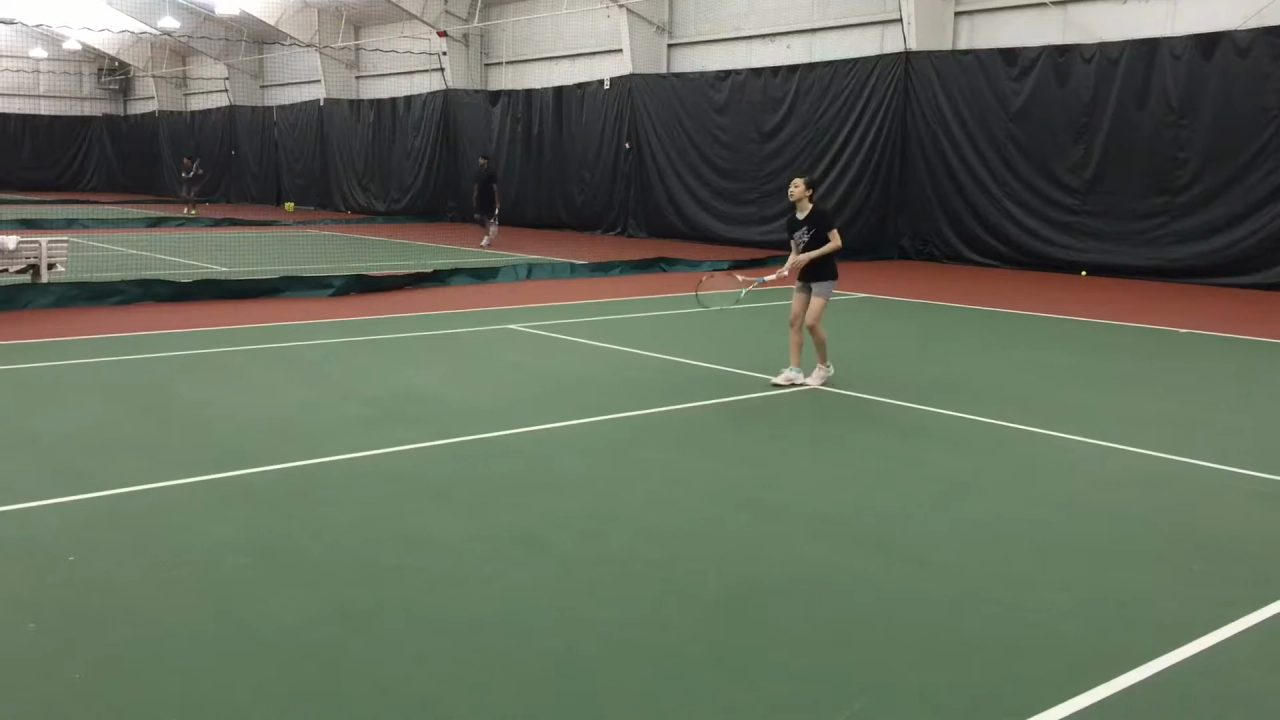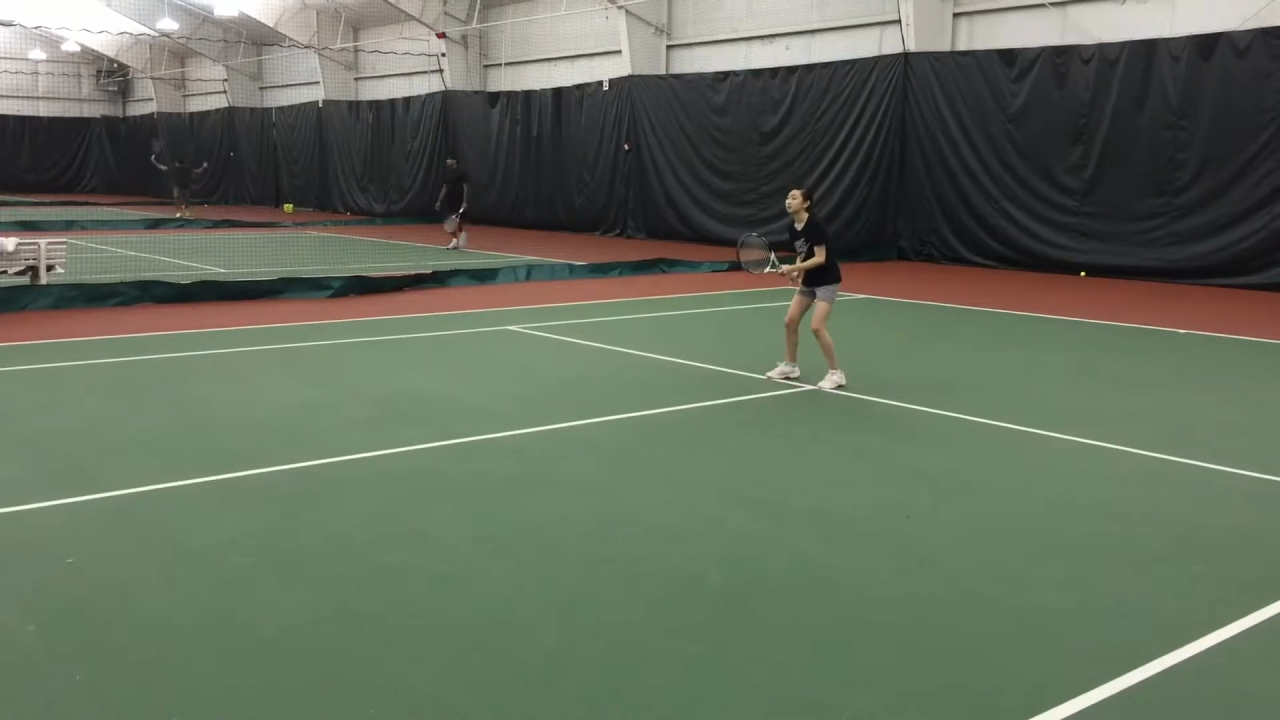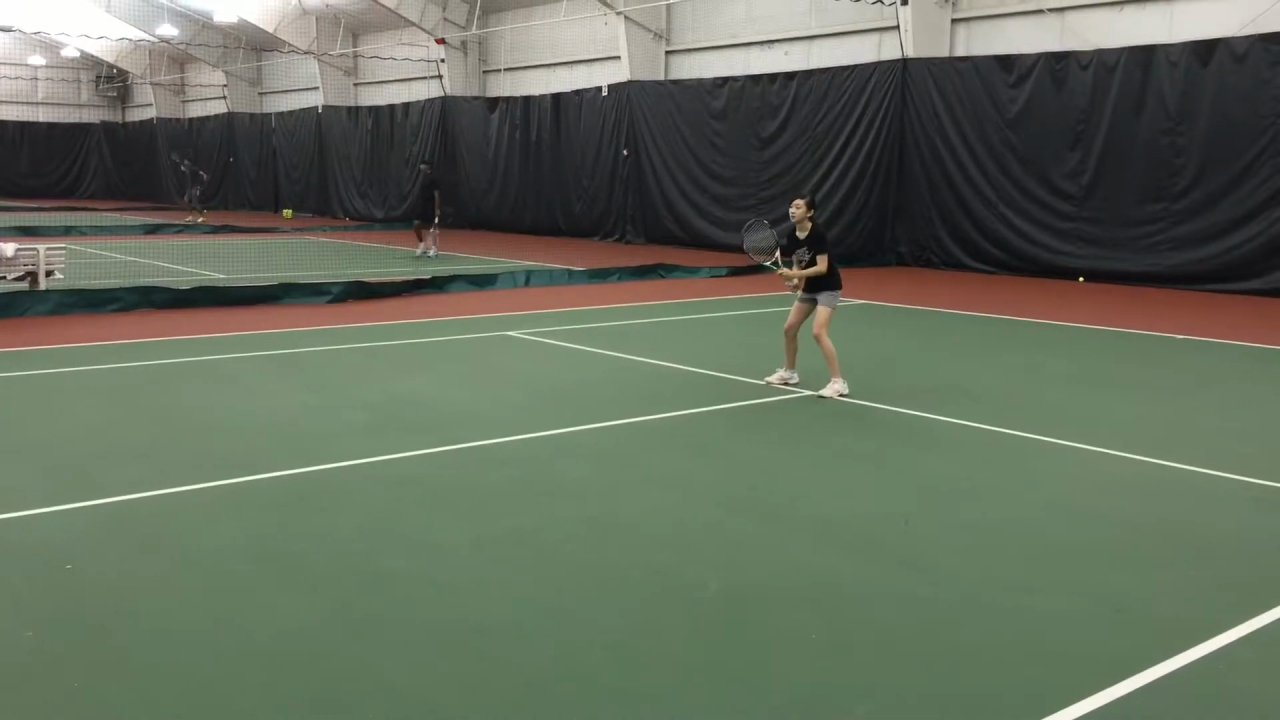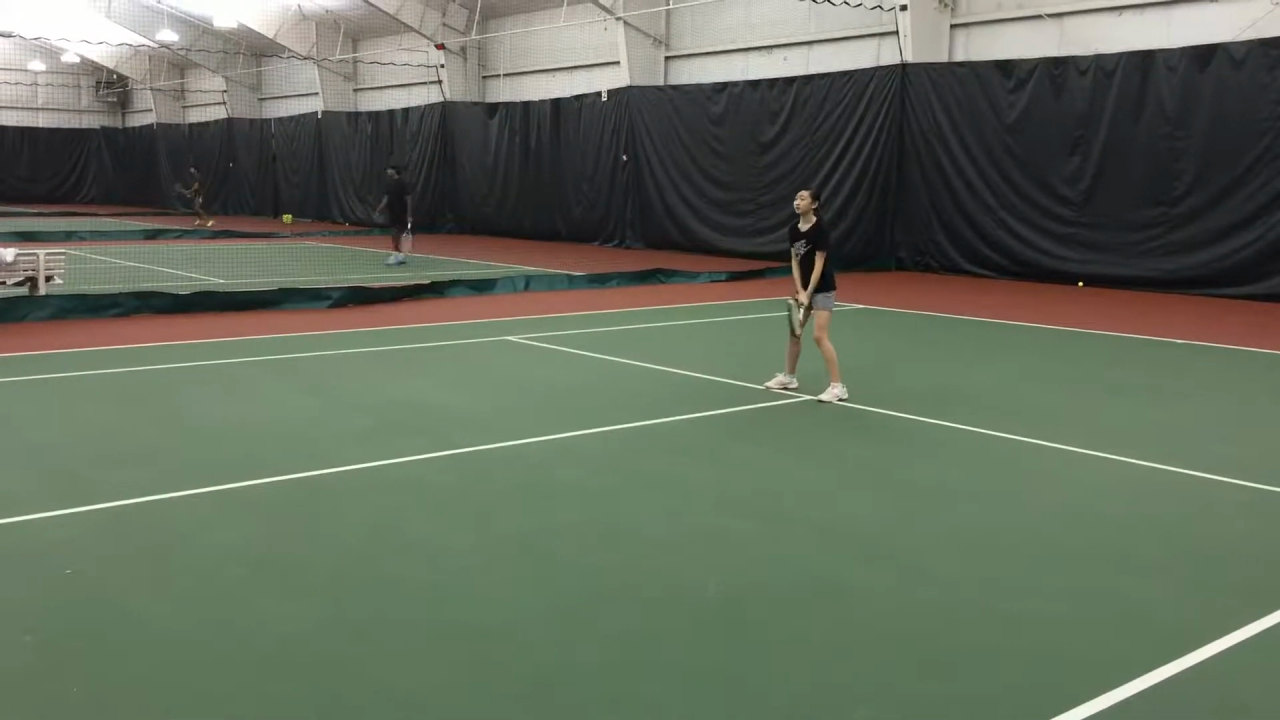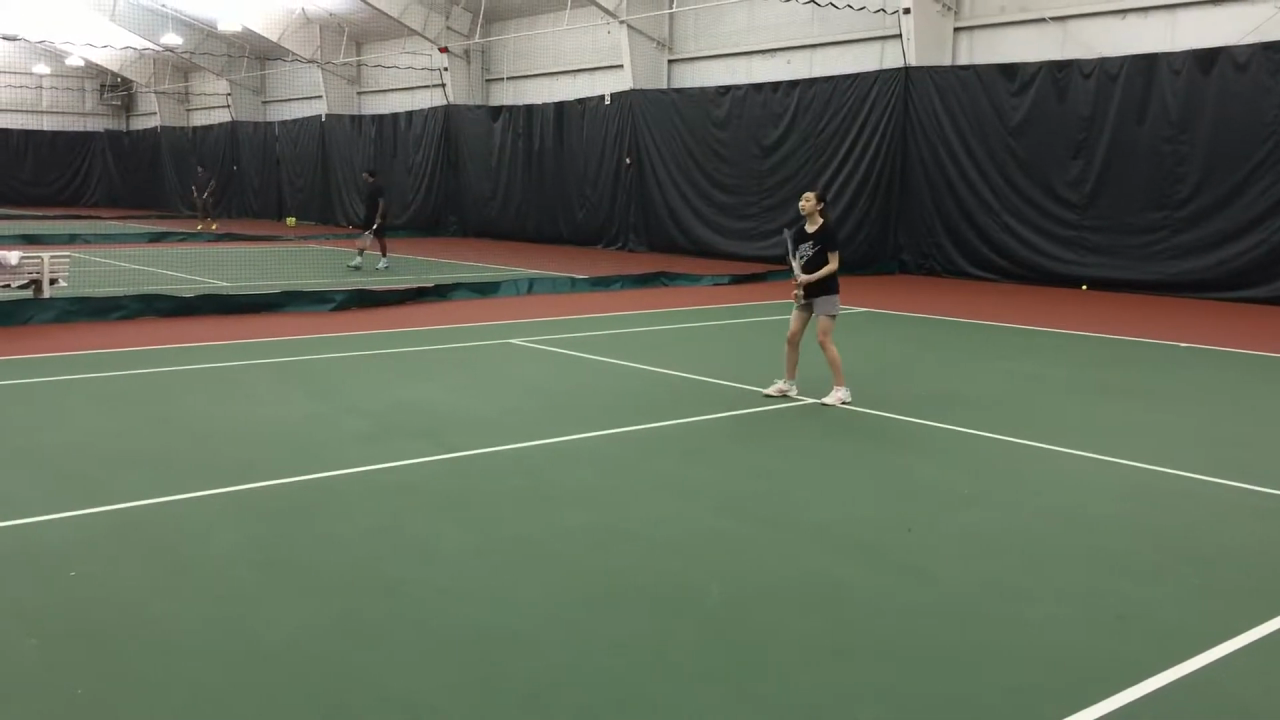
dt=0.7s
person 1, frame 1
left shoulder: (819, 214)
right shoulder: (792, 220)
left elbow: (837, 243)
right elbow: (795, 252)
left wrist: (810, 256)
right wrist: (787, 267)
left hip: (824, 276)
right hip: (804, 277)
left knee: (811, 322)
right knee: (794, 320)
left ankle: (824, 366)
right ankle: (794, 371)
person 1, frame 2
left shoulder: (815, 225)
right shoulder: (792, 227)
left elbow: (820, 259)
left wrist: (793, 268)
right wrist: (796, 273)
left hip: (827, 280)
right hip: (809, 281)
left knee: (817, 327)
right knee: (790, 321)
left ankle: (835, 373)
right ankle: (790, 366)
person 1, frame 3
left shoulder: (818, 234)
right shoulder: (792, 235)
left elbow: (822, 267)
left wrist: (794, 274)
right wrist: (795, 280)
left hip: (828, 288)
right hip: (809, 288)
left knee: (819, 332)
right knee: (789, 328)
left ankle: (838, 382)
right ankle: (789, 372)
person 1, frame 4
left shoulder: (820, 229)
right shoulder: (794, 229)
left elbow: (819, 264)
right elbow: (795, 261)
left wrist: (808, 293)
right wrist: (799, 290)
left hip: (822, 289)
right hip: (804, 289)
left knee: (820, 336)
right knee: (794, 332)
left ankle: (837, 387)
right ankle: (789, 377)
person 1, frame 5
left shoulder: (827, 230)
right shoulder: (799, 233)
left elbow: (834, 265)
right elbow: (799, 264)
left wrist: (811, 278)
right wrist: (798, 286)
left hip: (826, 292)
right hip: (806, 293)
left knee: (824, 340)
right knee: (792, 337)
left ankle: (841, 389)
right ankle: (788, 383)
